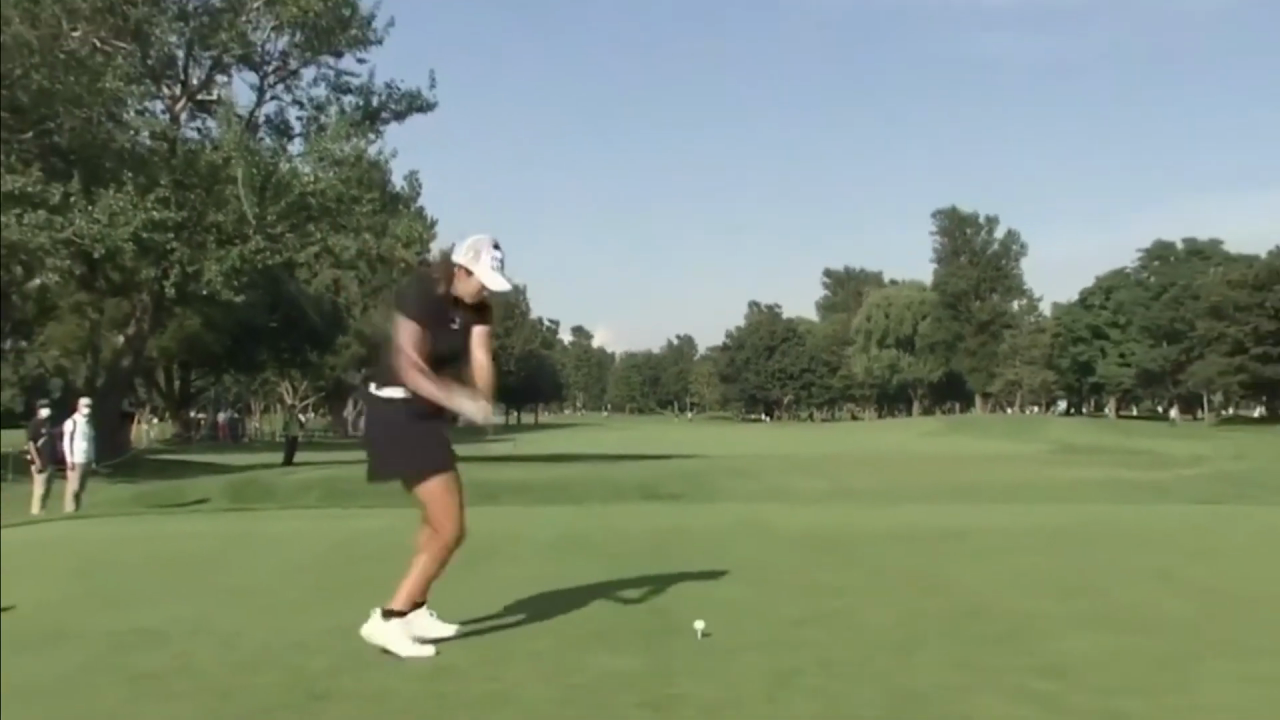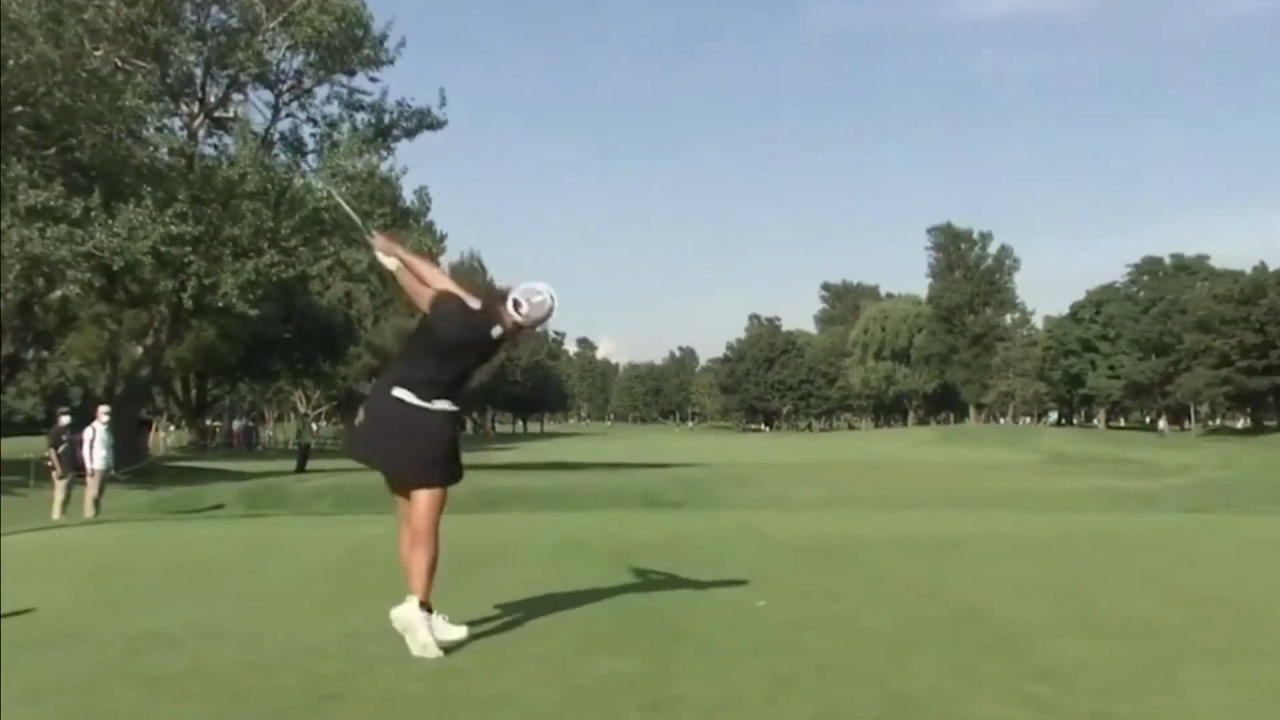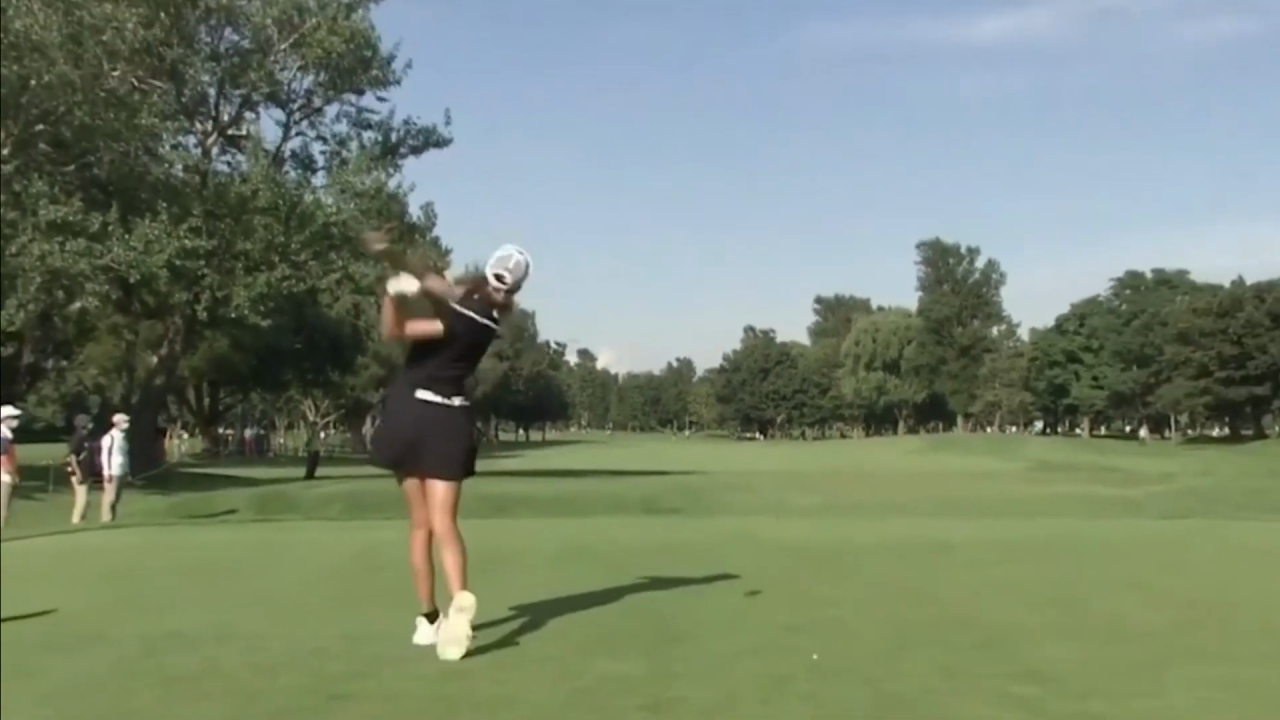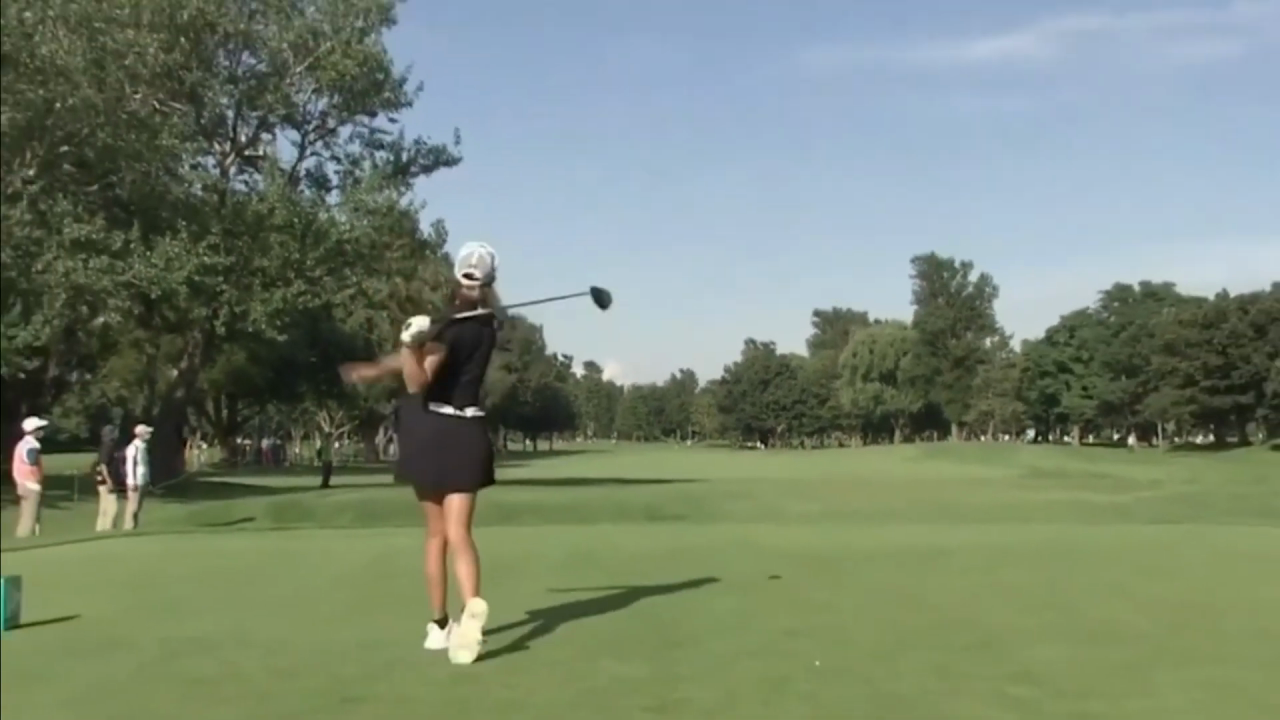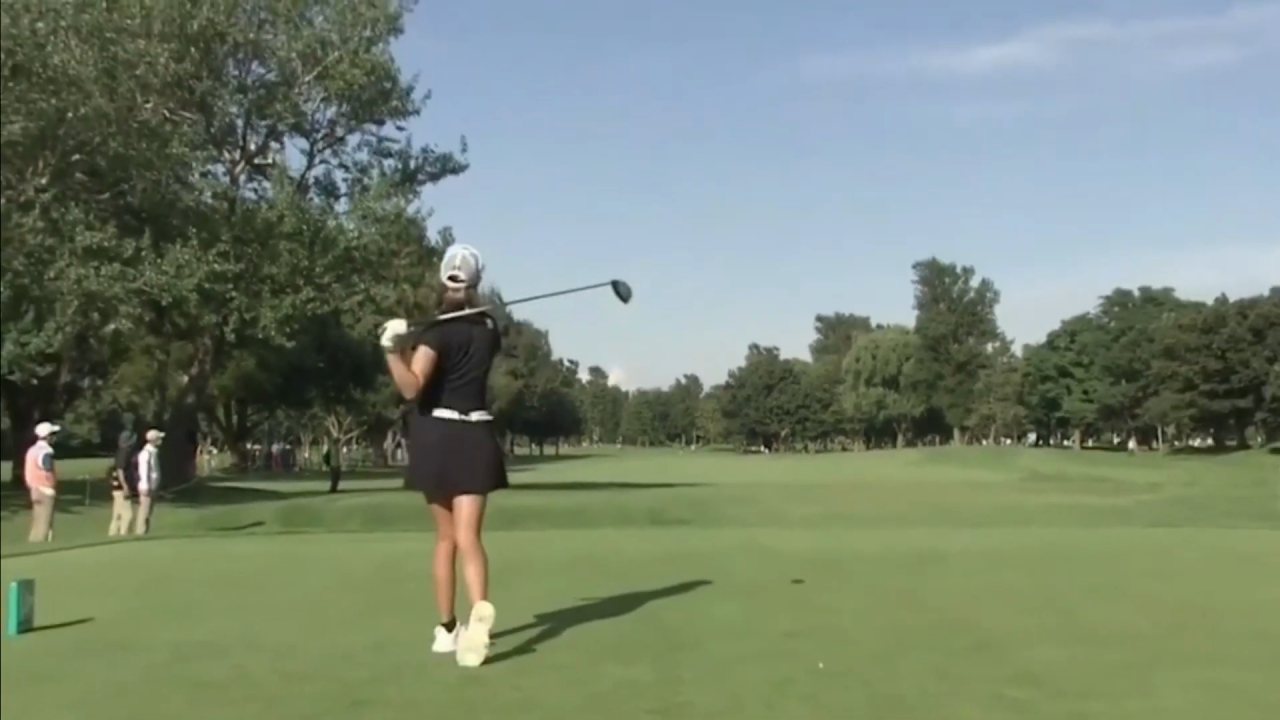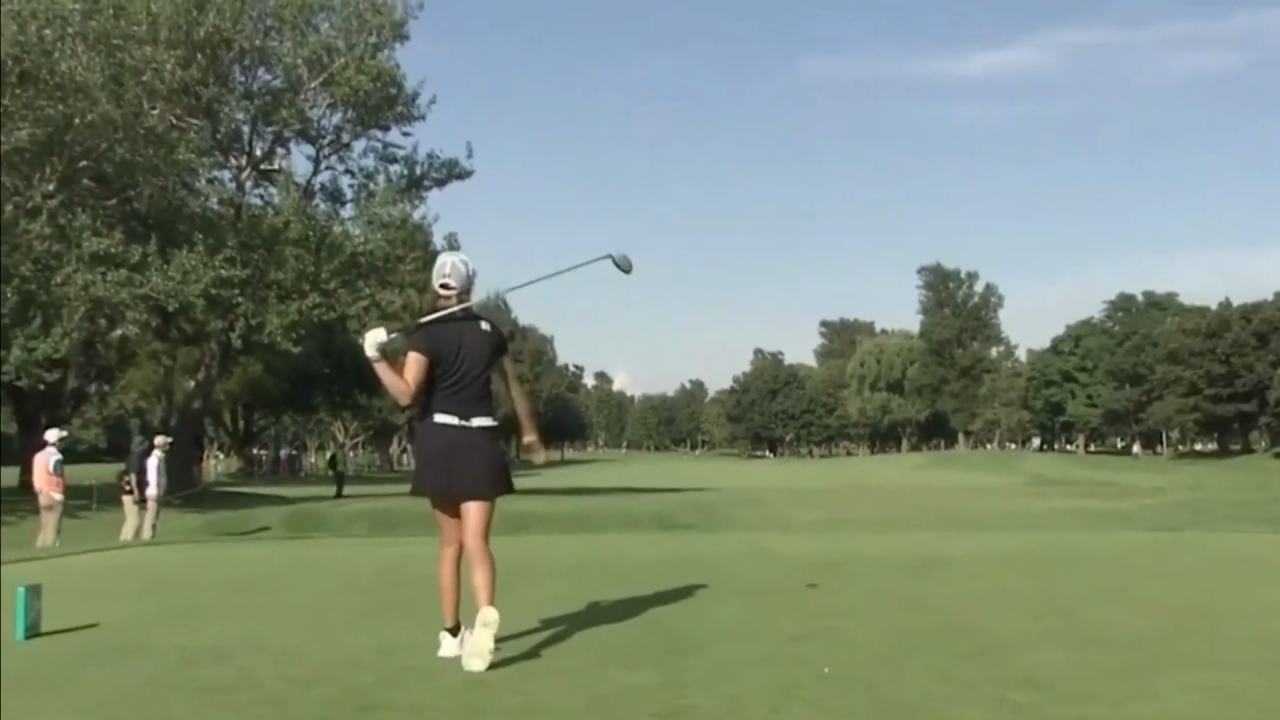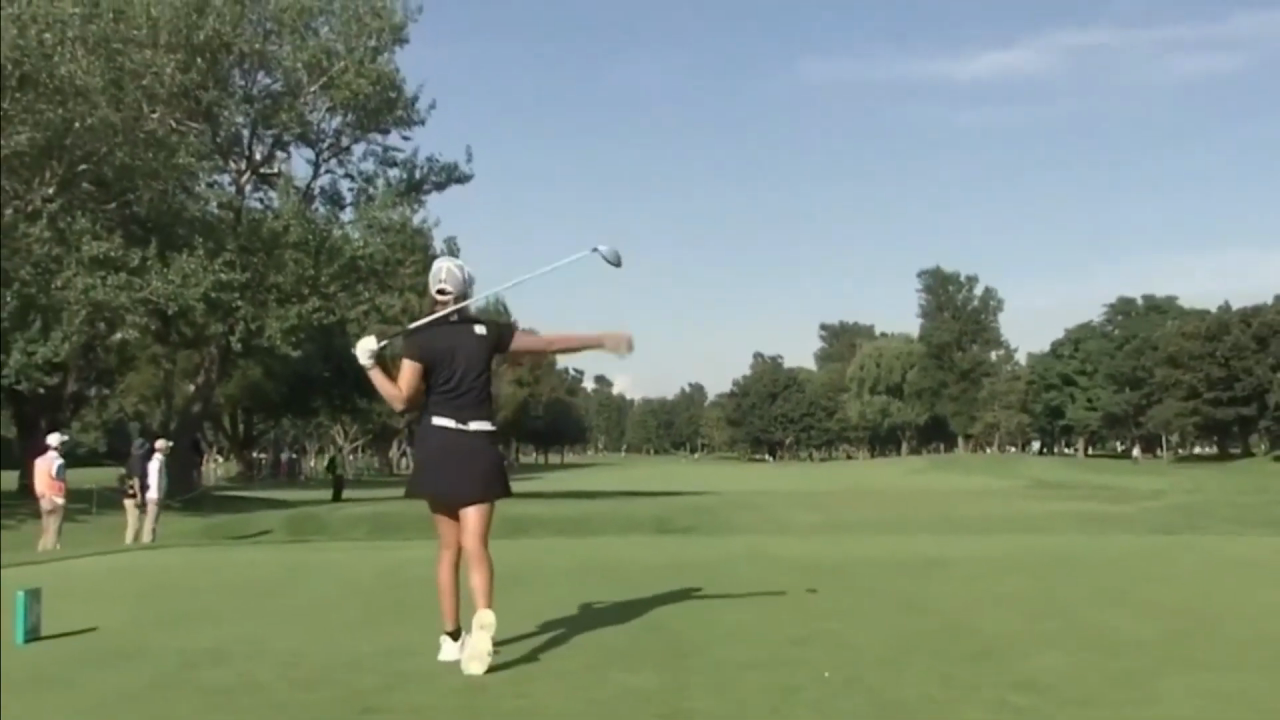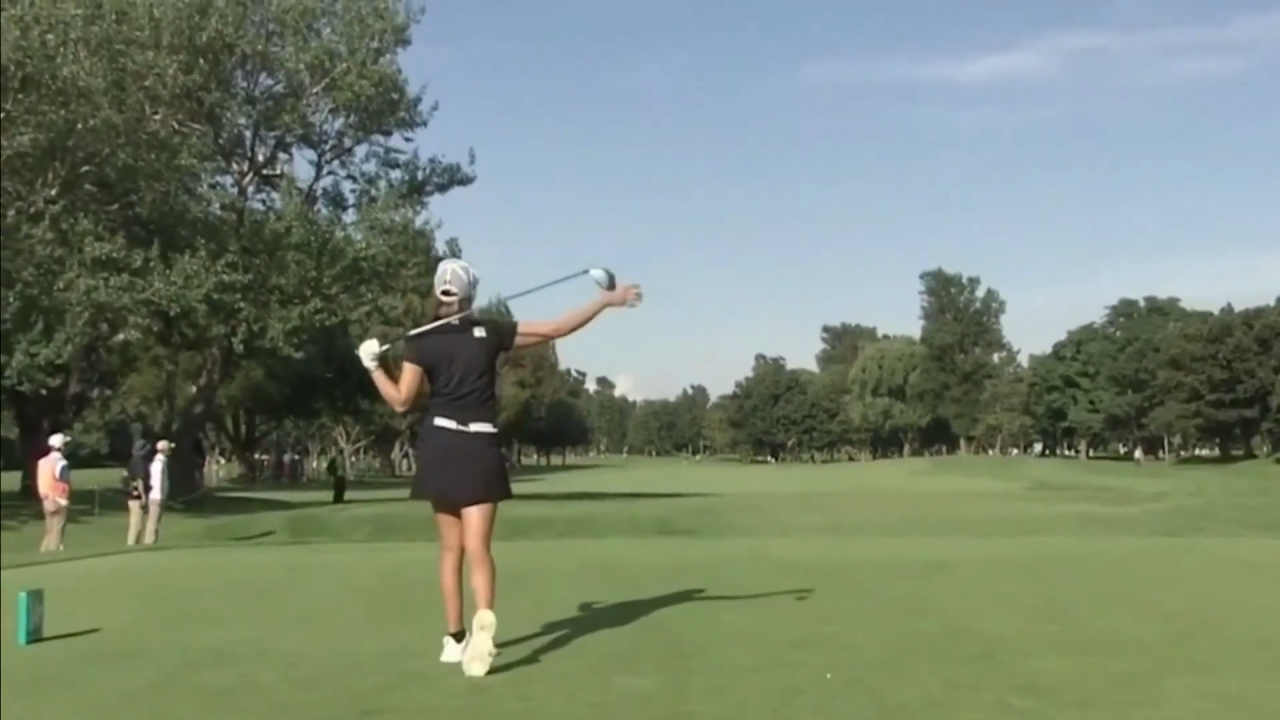
dt=0.3s
person 1, frame 1
left shoulder: (477, 311)
right shoulder: (418, 293)
left elbow: (482, 365)
right elbow: (410, 369)
left wrist: (481, 402)
right wrist: (458, 399)
left hip: (421, 418)
right hip: (400, 416)
left knee: (440, 523)
right knee: (447, 529)
person 1, frame 2
right shoulder: (497, 339)
left hip: (389, 411)
right hip: (431, 424)
left knee: (408, 522)
right knee: (425, 526)
left ankle: (422, 615)
right ankle: (416, 607)
person 1, frame 3
left shoulder: (466, 318)
right shoulder: (482, 308)
left elbow: (393, 331)
right elbow: (437, 284)
left wrist: (394, 292)
left hip: (409, 414)
right hip: (448, 421)
left knee: (420, 524)
right knee: (443, 523)
left ankle: (429, 619)
right ankle: (460, 598)
person 1, frame 4
left shoulder: (452, 323)
right shoulder: (486, 322)
left elbow: (417, 382)
left wrist: (411, 340)
right wrist: (374, 369)
left hip: (428, 429)
right hip: (466, 432)
left knee: (435, 533)
right knee: (458, 533)
left ankle: (439, 624)
right ankle: (472, 606)
person 1, frame 5
left shoulder: (437, 328)
right shoulder: (489, 328)
left elbow: (411, 388)
left wrist: (391, 347)
left hip: (437, 434)
right hip: (476, 435)
left knee: (444, 538)
right knee: (467, 537)
left ankle: (446, 628)
right ankle: (479, 612)
person 1, frame 6
left shoulder: (427, 333)
right shoulder: (490, 331)
left elbow: (406, 395)
right elbow: (516, 385)
left wrist: (376, 356)
right wrist: (530, 432)
left hip: (438, 441)
right hip: (480, 442)
left knee: (451, 543)
right knee: (476, 541)
left ankle: (452, 632)
right ankle: (486, 617)
person 1, frame 7
left shoulder: (420, 339)
right shoulder: (488, 331)
left elbow: (400, 400)
right elbow: (549, 343)
left wrist: (368, 362)
right wrist: (602, 340)
left hip: (436, 445)
right hip: (478, 446)
left knee: (449, 547)
right knee: (475, 545)
left ankle: (452, 636)
right ankle: (483, 619)
person 1, frame 8
left shoulder: (422, 341)
right shoulder: (491, 333)
left elbow: (400, 401)
right elbow: (559, 328)
left wrist: (371, 364)
right wrist: (607, 300)
left hip: (439, 446)
right hip: (480, 448)
left knee: (450, 548)
right knee: (476, 547)
left ankle: (454, 637)
right ankle: (483, 620)
